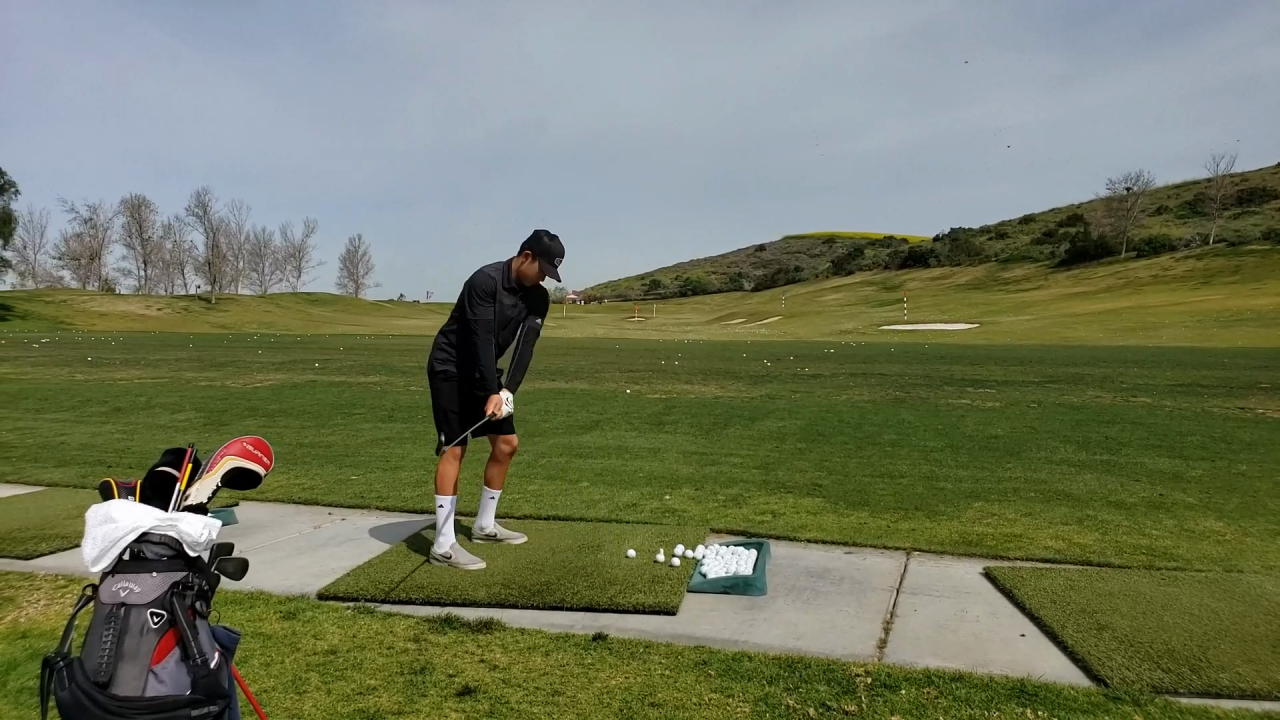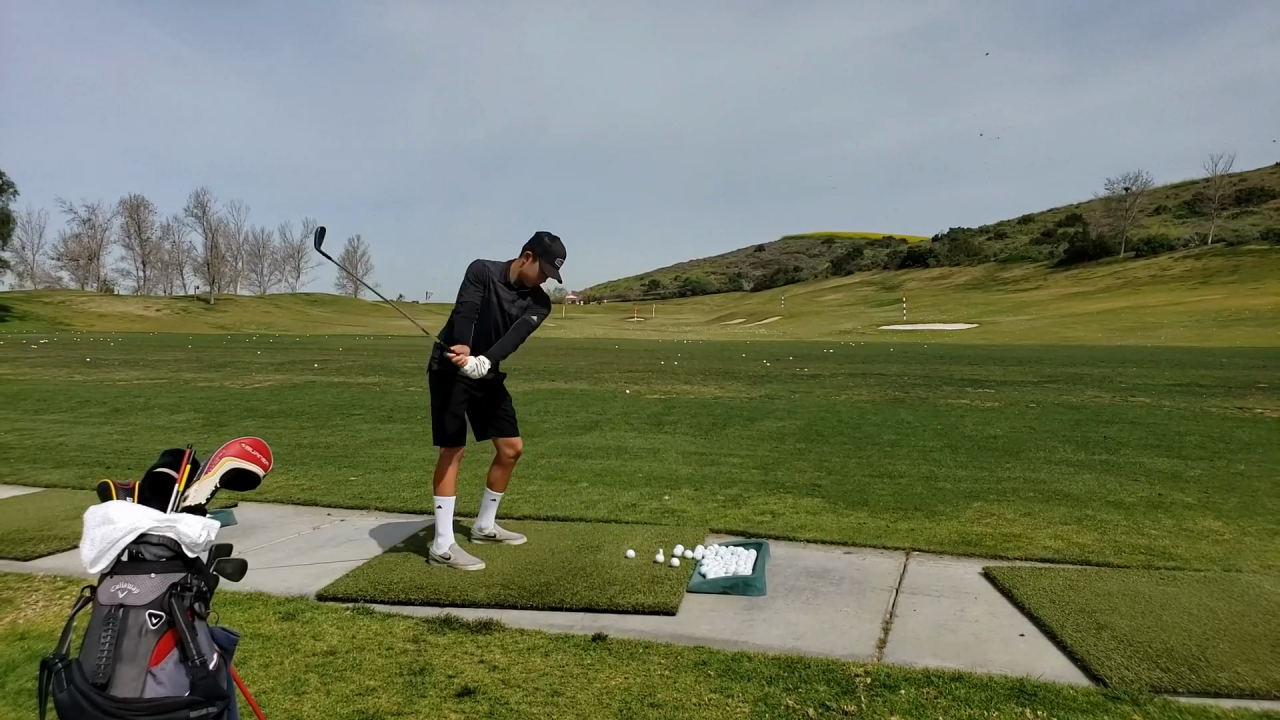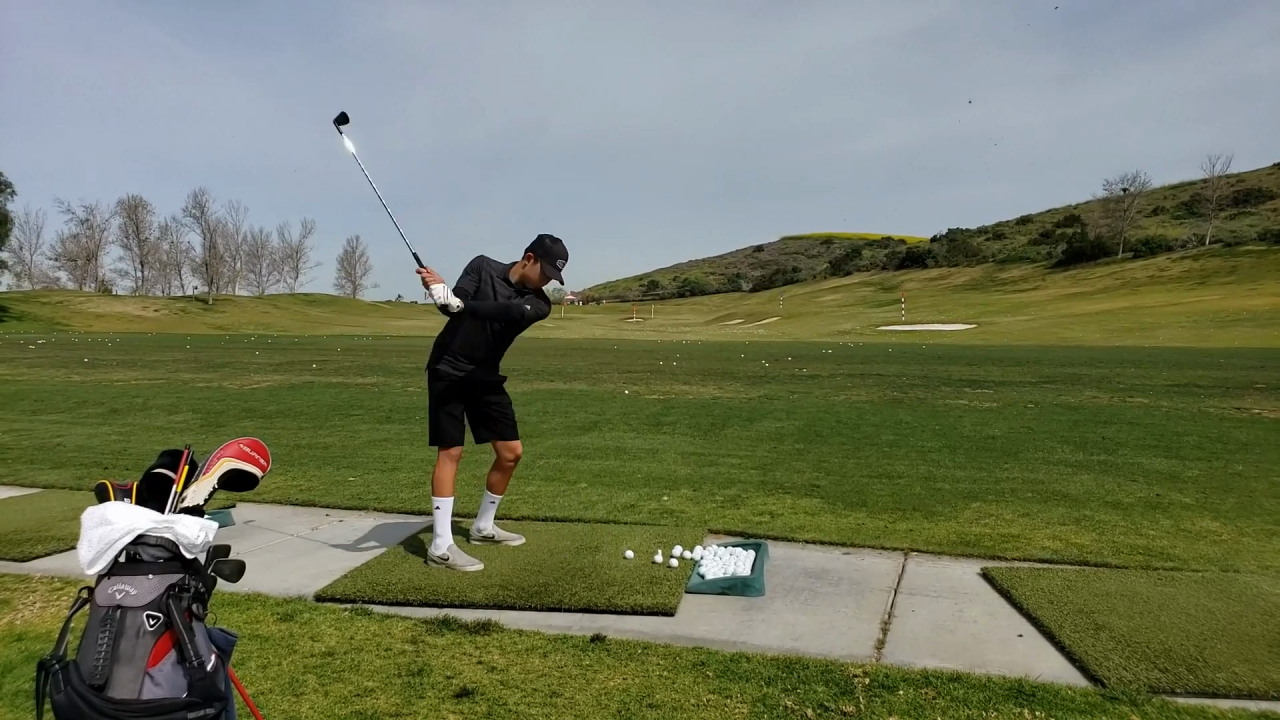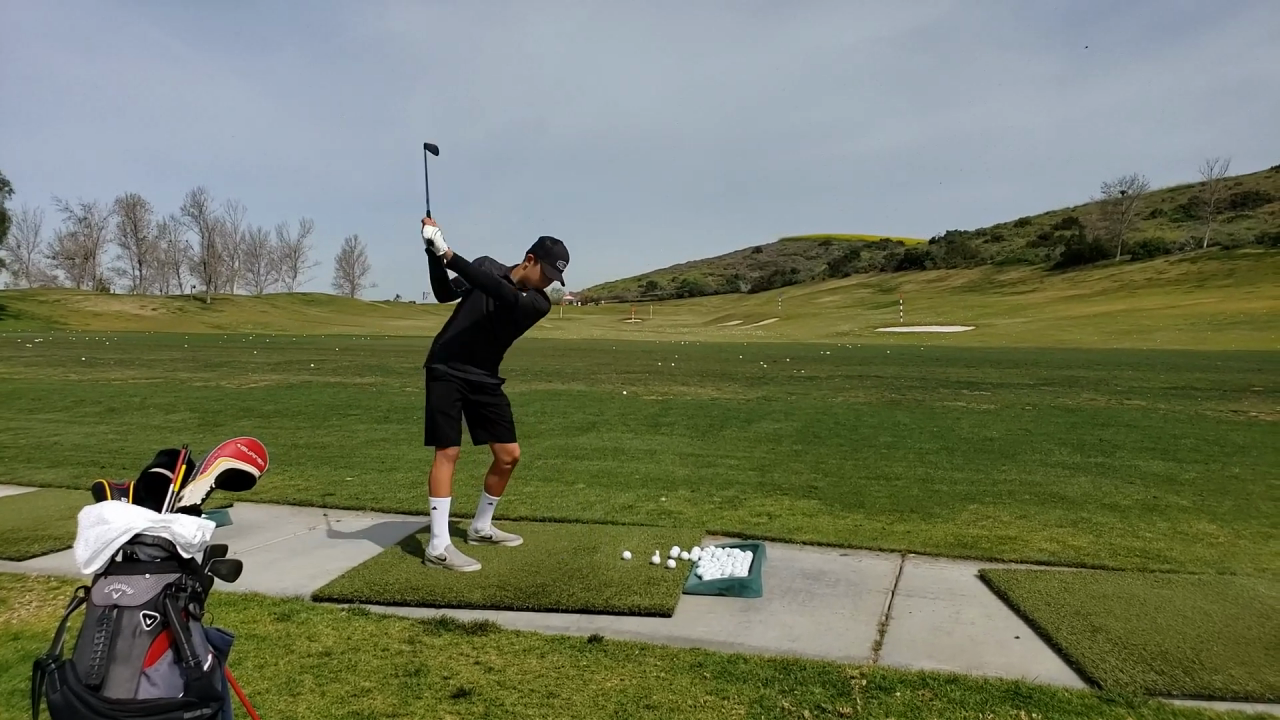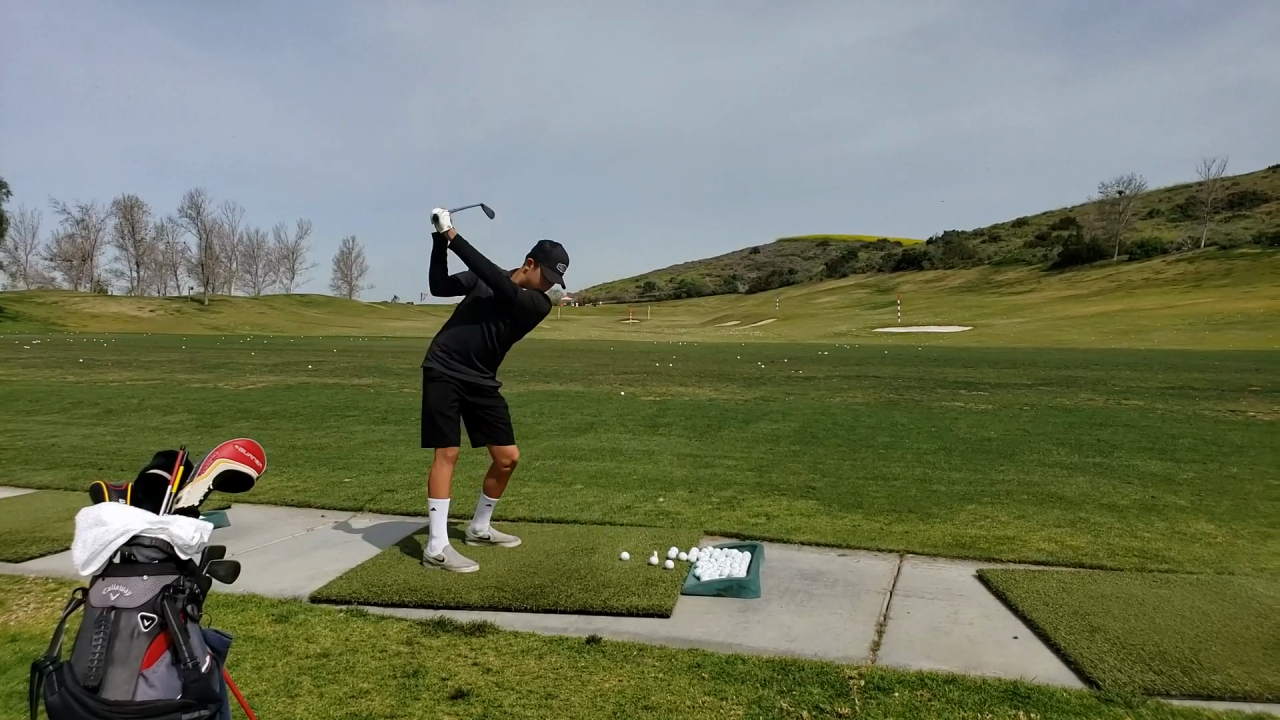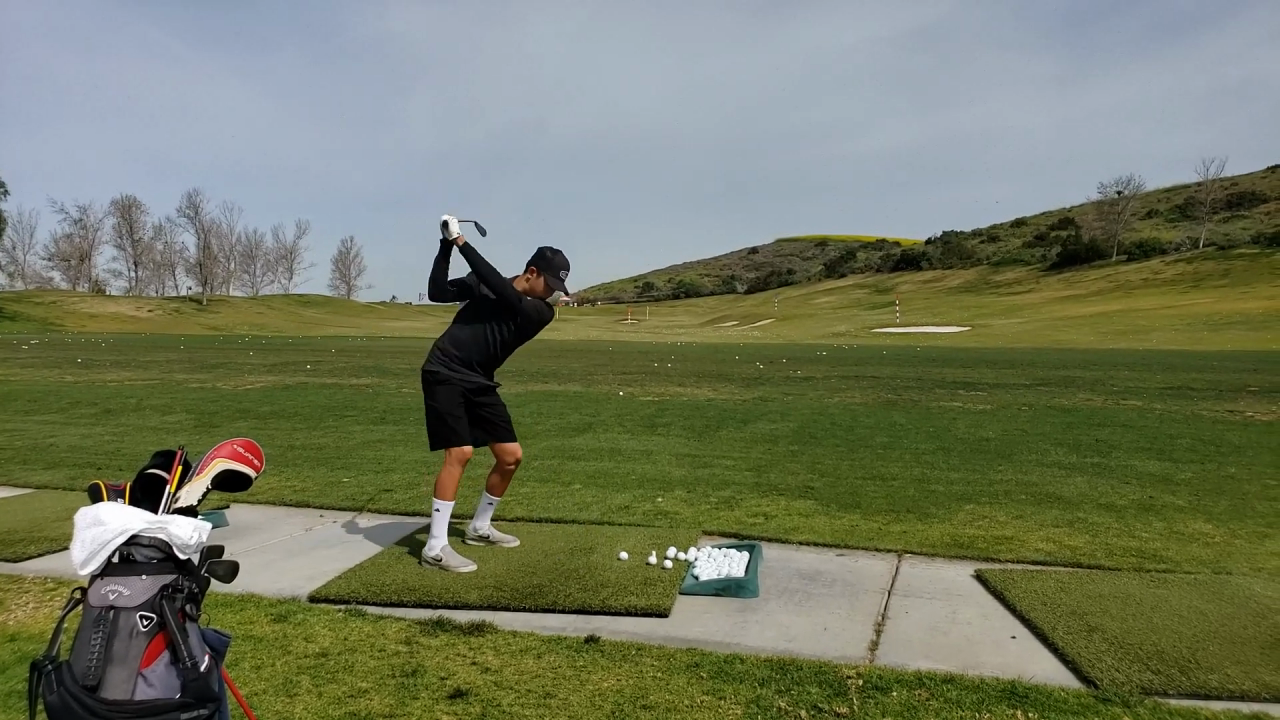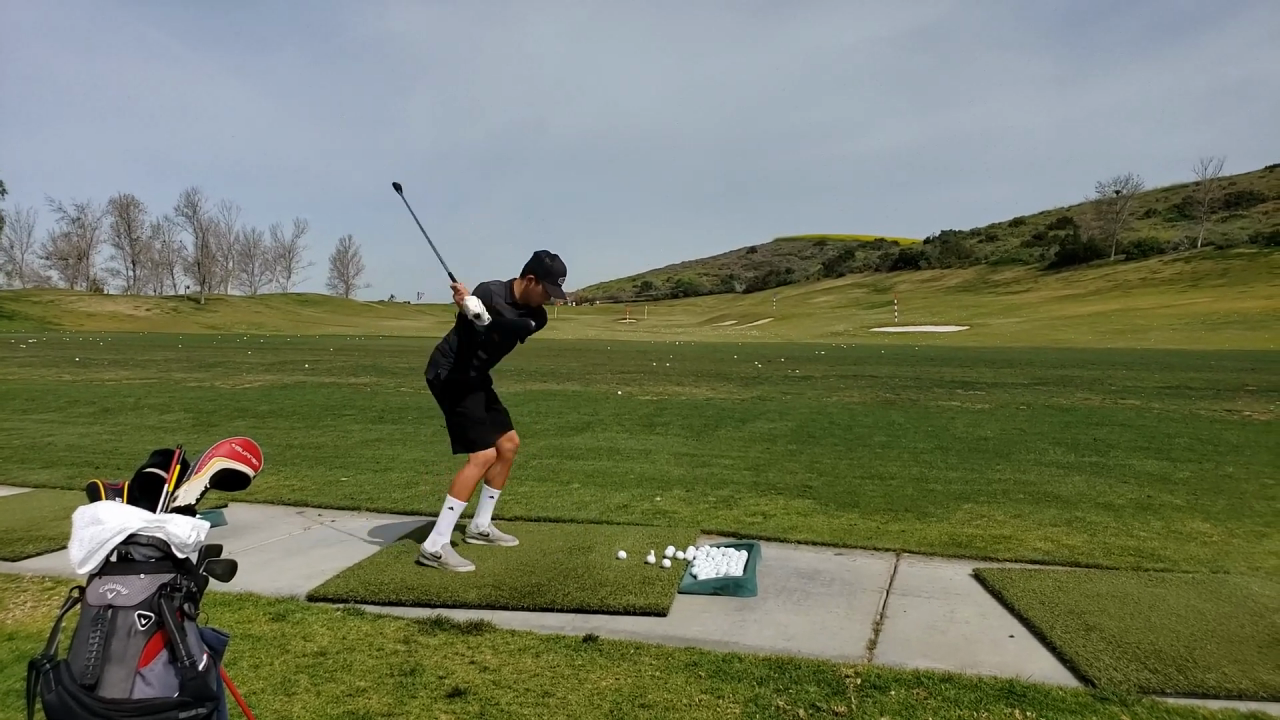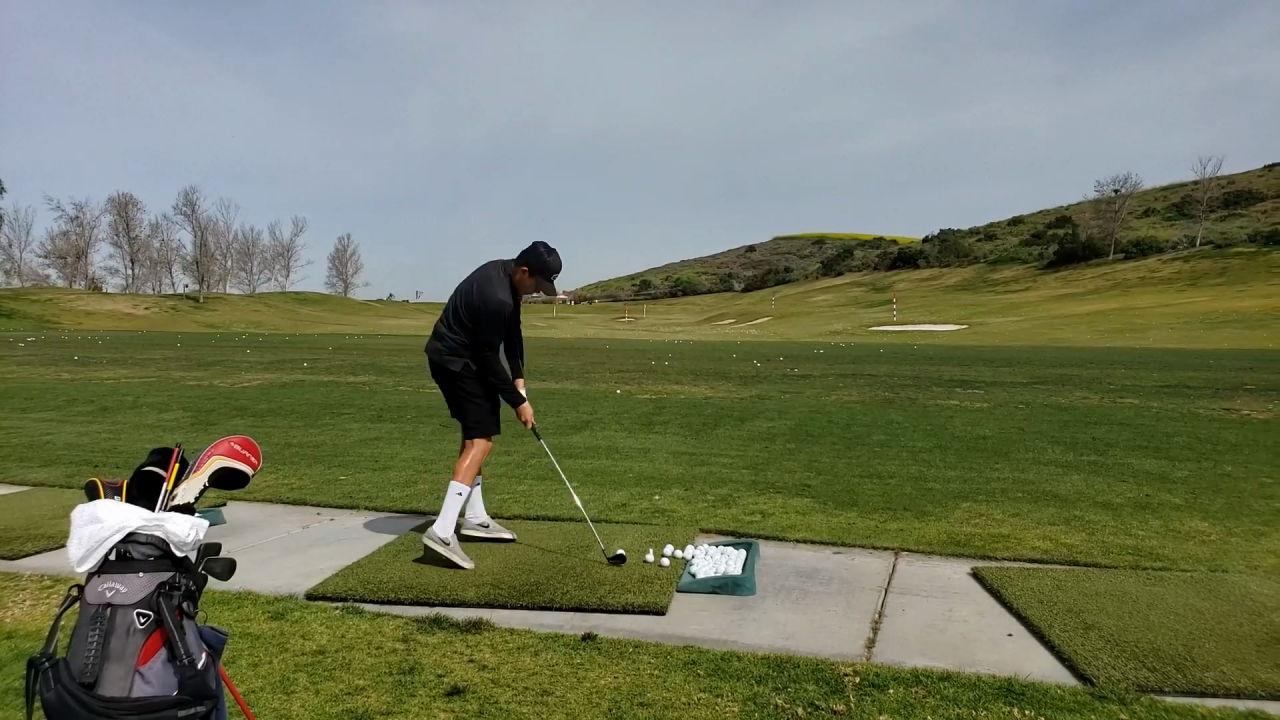
dt=0.1s
person 1, frame 1
left shoulder: (538, 300)
right shoulder: (485, 280)
left elbow: (525, 347)
right elbow: (481, 337)
left wrist: (508, 391)
right wrist: (492, 391)
left hip: (485, 374)
right hip: (449, 368)
left knee: (507, 445)
right knee: (453, 449)
left ankle: (485, 525)
right ankle: (443, 544)
person 1, frame 2
left shoulder: (539, 303)
right shoulder: (482, 271)
left elbow: (514, 338)
right elbow: (466, 314)
left wrist: (483, 362)
right wrist: (460, 348)
left hip: (486, 375)
right hip: (449, 369)
left knee: (511, 448)
right knee: (451, 451)
left ankle: (484, 526)
right ankle: (442, 545)
person 1, frame 3
left shoulder: (539, 305)
right shoulder: (483, 266)
left elbow: (503, 311)
right elbow: (451, 303)
left wrist: (456, 301)
right wrist: (441, 291)
left hip: (486, 377)
right hip: (448, 370)
left knee: (511, 452)
right knee: (451, 452)
left ankle: (484, 527)
right ankle: (441, 546)
person 1, frame 4
left shoulder: (537, 303)
right shoulder: (485, 267)
left elbow: (495, 290)
right elbow: (444, 294)
left wrist: (447, 253)
right wrist: (434, 250)
left hip: (483, 378)
right hip: (446, 368)
left knee: (509, 455)
right knee: (448, 451)
left ankle: (481, 527)
right ankle: (438, 546)
person 1, frame 5
left shoulder: (539, 305)
right shoulder: (484, 276)
left elbow: (499, 283)
right elbow: (438, 287)
left wrist: (455, 236)
right wrist: (441, 237)
left hip: (480, 380)
right hip: (443, 371)
left knee: (507, 458)
right knee: (448, 451)
left ankle: (479, 528)
right ankle: (436, 547)
person 1, frame 6
left shoulder: (541, 312)
right shoulder: (484, 283)
left elbow: (504, 293)
right elbow: (437, 293)
left wrist: (462, 243)
right wrist: (446, 244)
left hip: (478, 381)
right hip: (444, 374)
left knee: (511, 456)
right knee: (459, 452)
left ankle: (479, 527)
right ankle: (436, 547)
person 1, frame 7
left shoulder: (536, 315)
right shoulder: (490, 293)
left elbow: (511, 330)
right elbow: (466, 343)
left wrist: (481, 314)
left hip: (473, 378)
right hip: (452, 377)
left knee: (508, 444)
right knee: (482, 454)
left ankle: (480, 525)
right ankle: (436, 545)
person 1, frame 8
left shoulder: (501, 270)
right shoulder: (494, 296)
left elbow: (512, 335)
right elbow: (490, 360)
left wrist: (519, 379)
right wrist: (518, 402)
left hip: (464, 359)
right hip: (457, 363)
left knee: (474, 431)
right knee: (481, 441)
left ankle: (474, 517)
right ankle: (442, 530)
